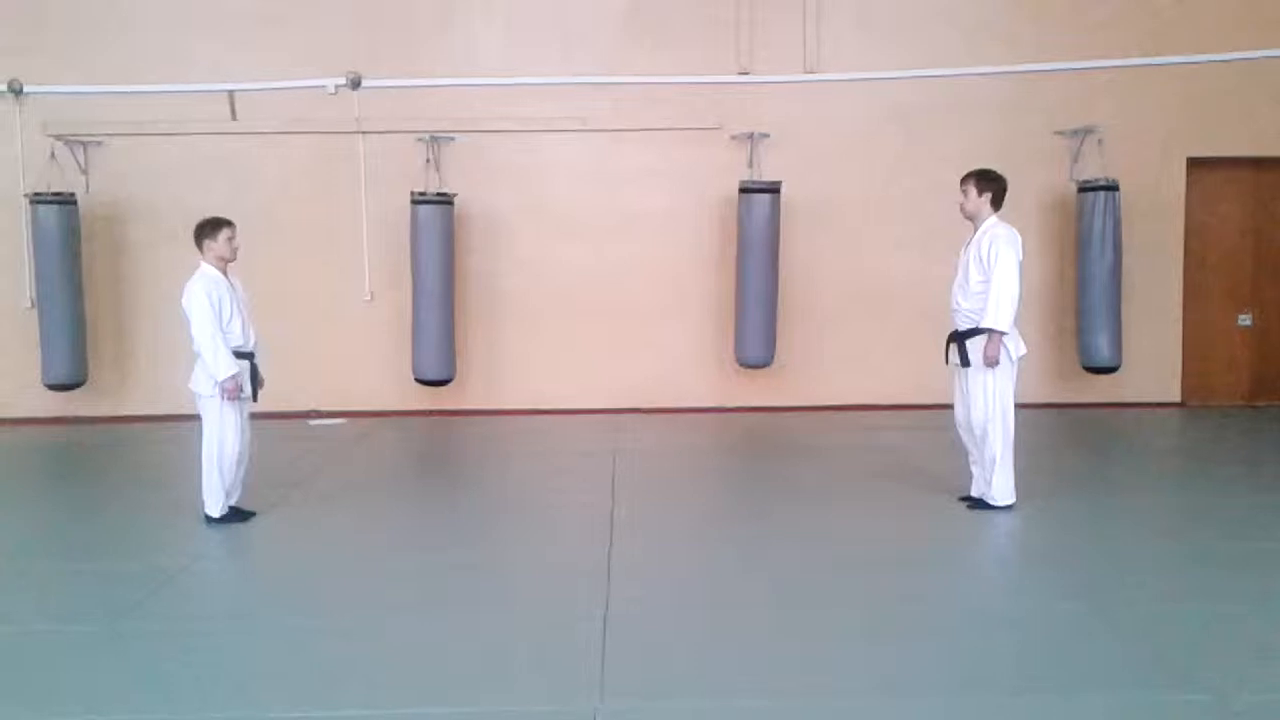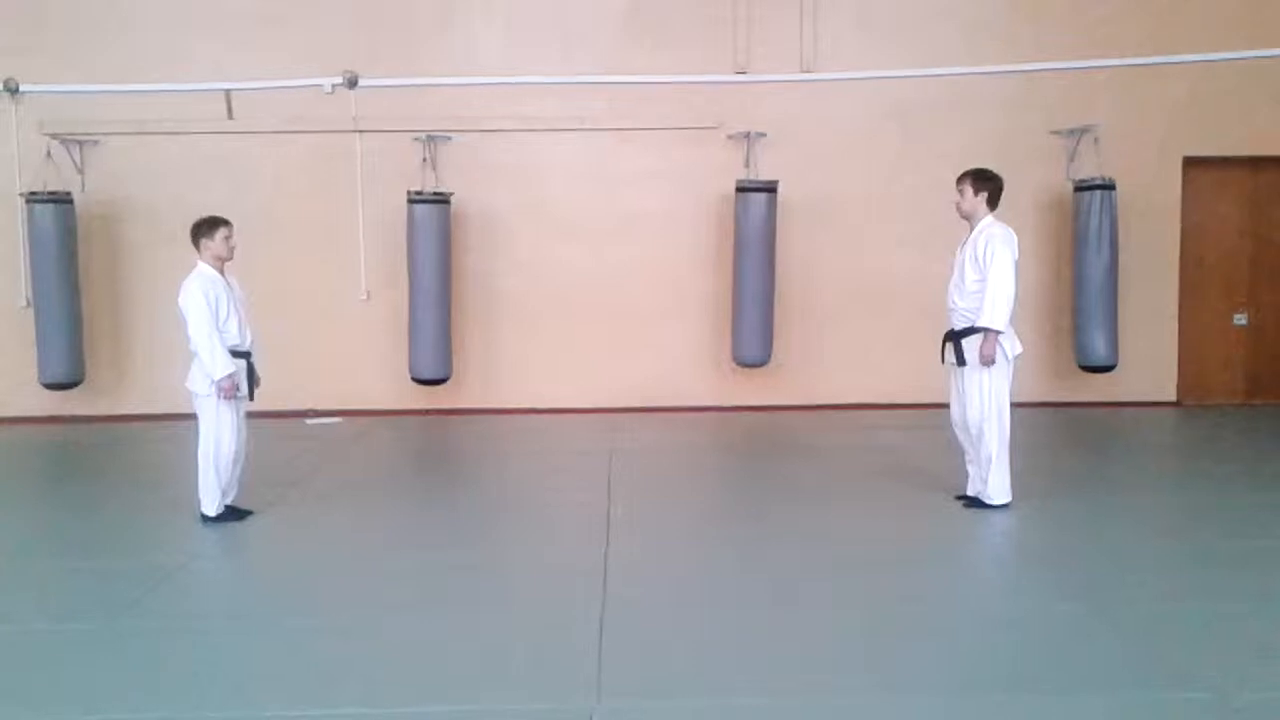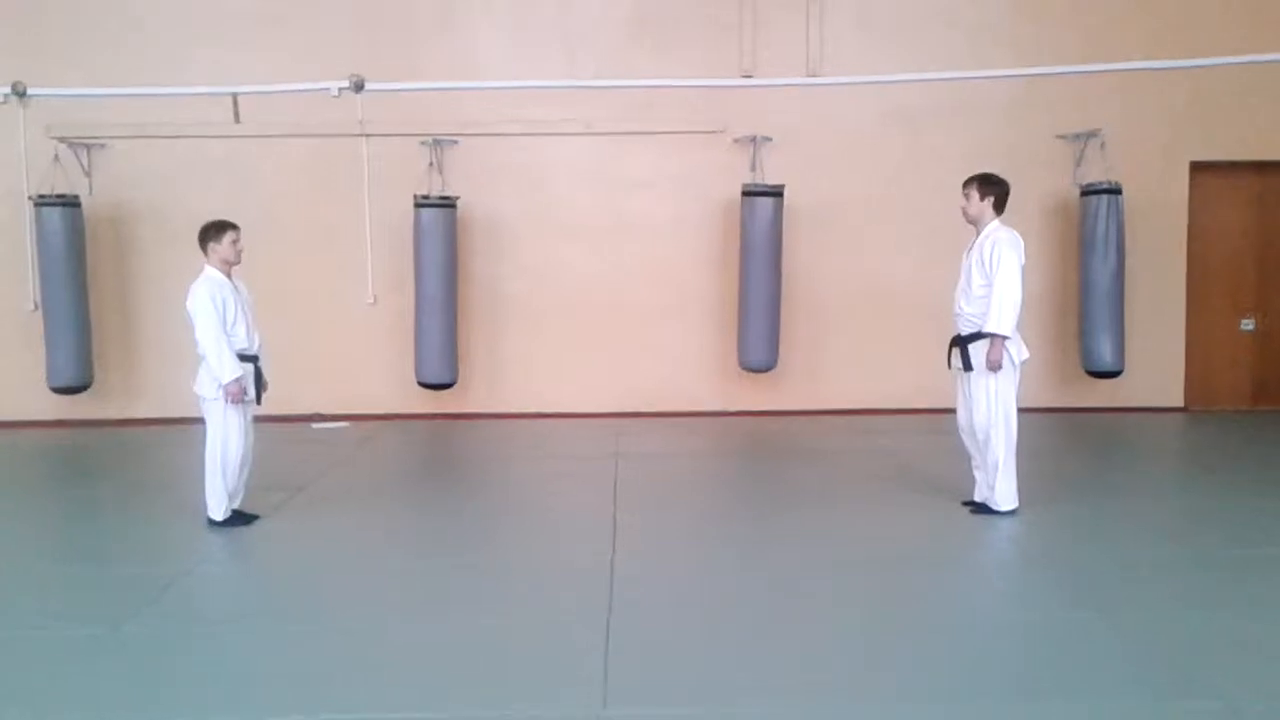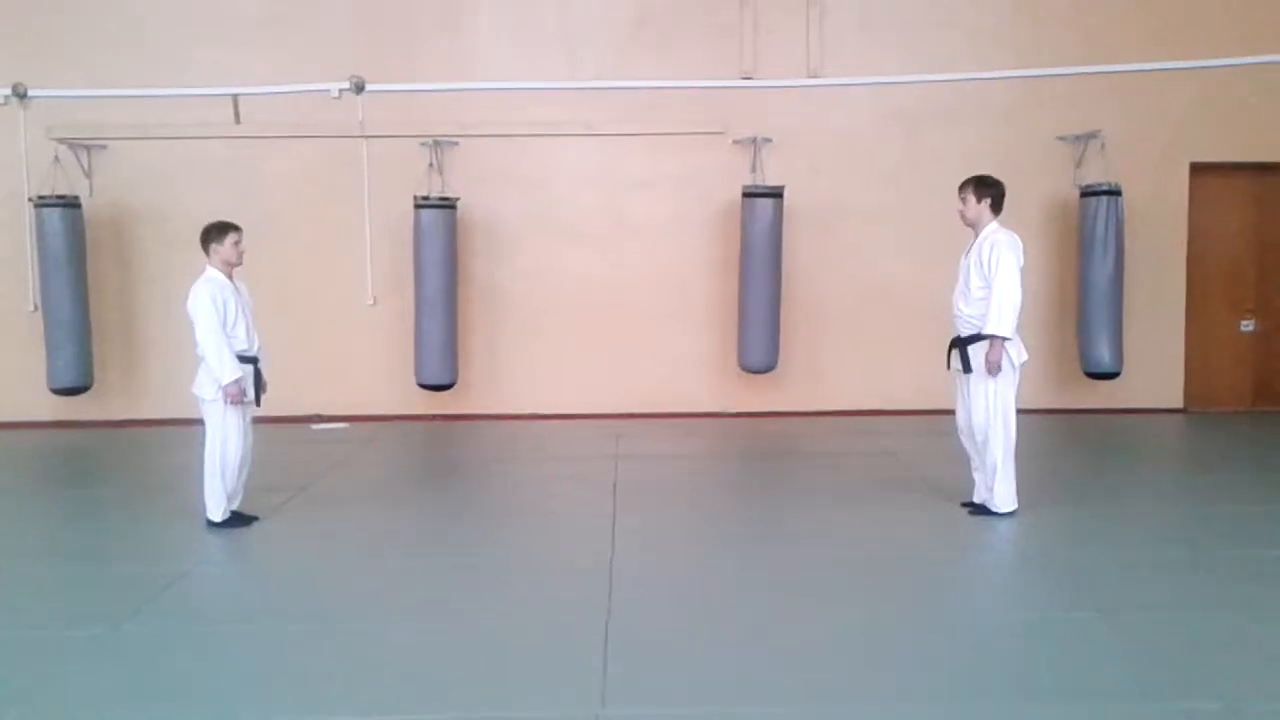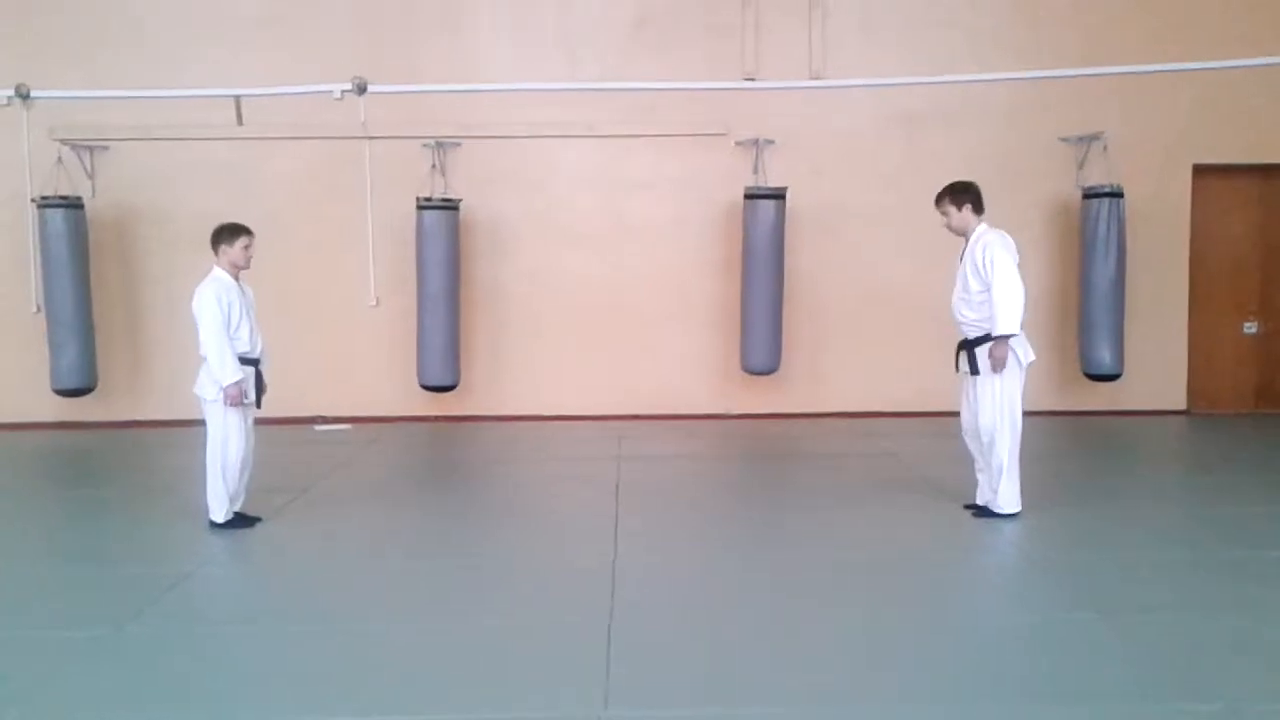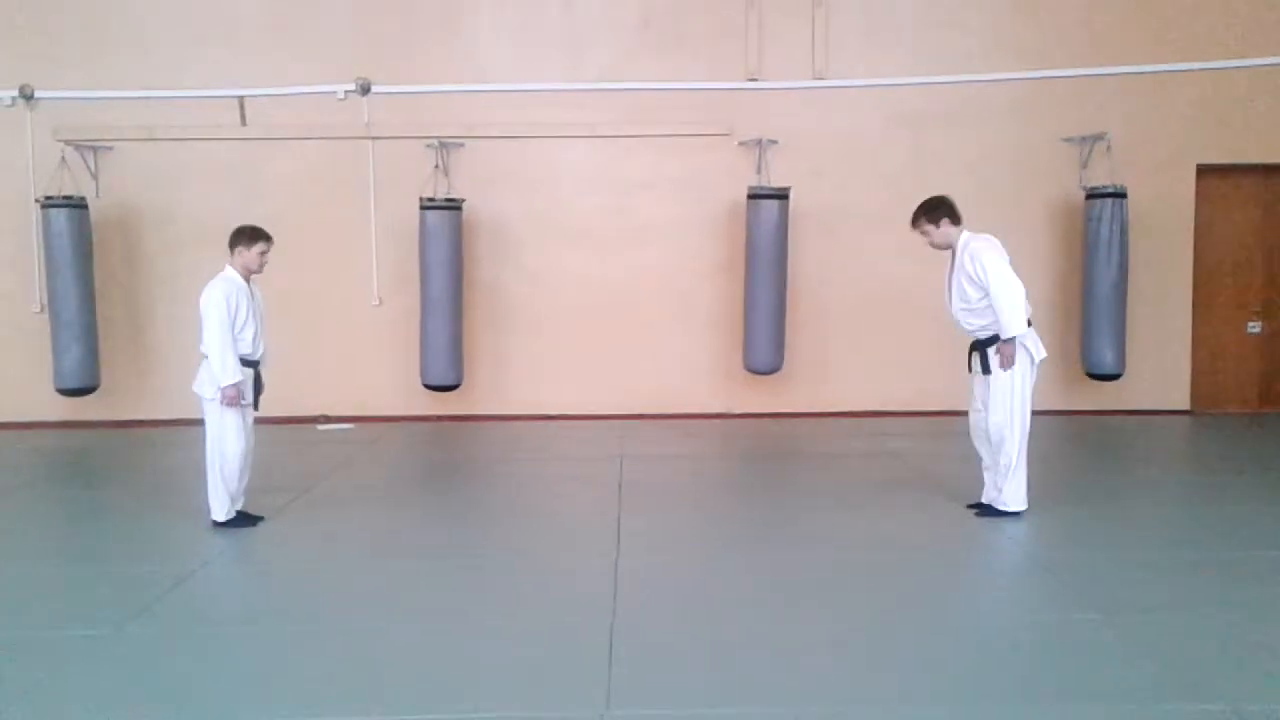
dt=0.2s
person 1, frame 1
left shoulder: (1000, 236)
right shoulder: (978, 238)
left elbow: (1005, 290)
left wrist: (994, 338)
left hip: (988, 342)
right hip: (968, 341)
left knee: (990, 418)
right knee: (968, 418)
left ankle: (999, 494)
right ankle: (983, 487)
person 1, frame 2
left shoulder: (996, 236)
right shoulder: (974, 238)
left elbow: (1001, 290)
left wrist: (990, 337)
left hip: (984, 342)
right hip: (964, 341)
left knee: (985, 418)
right knee: (964, 417)
left ankle: (995, 493)
right ankle: (979, 486)
person 1, frame 3
left shoulder: (1003, 240)
right shoulder: (980, 242)
left elbow: (1007, 295)
left wrist: (997, 342)
left hip: (990, 347)
right hip: (970, 346)
left knee: (992, 423)
right knee: (971, 423)
left ankle: (1001, 498)
right ankle: (986, 492)
person 1, frame 4
left shoulder: (1001, 241)
right shoulder: (978, 244)
left elbow: (1007, 296)
left wrist: (997, 344)
left hip: (990, 348)
right hip: (970, 348)
left knee: (991, 425)
right knee: (970, 424)
left ankle: (1001, 500)
right ankle: (986, 494)
person 1, frame 5
left shoulder: (993, 242)
right shoulder: (973, 247)
left elbow: (1010, 293)
left wrist: (1002, 341)
left hip: (996, 349)
right hip: (976, 349)
left knee: (996, 426)
right knee: (974, 425)
left ankle: (1004, 502)
right ankle: (989, 495)
person 1, frame 6
left shoulder: (980, 248)
right shoulder: (962, 255)
left elbow: (1010, 292)
left wrist: (1010, 340)
right wrist: (987, 345)
left hip: (1008, 348)
right hip: (986, 349)
left knee: (1005, 424)
right knee: (982, 422)
left ankle: (1009, 500)
right ankle: (994, 494)
person 2, frame 1
left shoulder: (230, 282)
right shoulder: (201, 286)
right elbow: (208, 337)
left wrist: (252, 369)
right wrist: (227, 375)
left hip: (239, 371)
right hip: (219, 377)
left knee: (238, 442)
right knee: (223, 443)
left ankle: (228, 502)
right ankle: (216, 509)
person 2, frame 2
left shoulder: (228, 282)
right shoulder: (197, 285)
right elbow: (205, 336)
left wrist: (248, 368)
right wrist: (223, 374)
left hip: (236, 370)
right hip: (216, 376)
left knee: (235, 442)
right knee: (219, 443)
left ankle: (224, 501)
right ankle: (212, 508)
person 2, frame 3
left shoulder: (236, 286)
right shoulder: (205, 289)
right elbow: (212, 340)
left wrist: (256, 372)
right wrist: (231, 378)
left hip: (243, 374)
right hip: (223, 380)
left knee: (241, 446)
right knee: (226, 447)
left ankle: (231, 505)
right ankle: (219, 512)
person 2, frame 4
left shoulder: (236, 287)
right shoulder: (206, 290)
right elbow: (212, 341)
left wrist: (256, 373)
right wrist: (230, 379)
left hip: (243, 376)
right hip: (223, 381)
left knee: (240, 447)
right knee: (225, 448)
left ankle: (230, 507)
right ankle: (217, 513)
person 2, frame 5
left shoulder: (242, 289)
right shoulder: (211, 290)
right elbow: (215, 342)
left wrist: (256, 375)
right wrist: (231, 381)
left hip: (244, 377)
right hip: (225, 382)
left knee: (242, 448)
right knee: (227, 449)
left ankle: (232, 508)
right ankle: (220, 514)
person 2, frame 6
left shoulder: (250, 290)
right shoulder: (220, 290)
right elbow: (218, 342)
left wrist: (255, 376)
right wrist: (229, 383)
left hip: (245, 378)
right hip: (225, 382)
left knee: (242, 447)
right knee: (228, 448)
left ankle: (233, 507)
right ankle: (222, 513)
